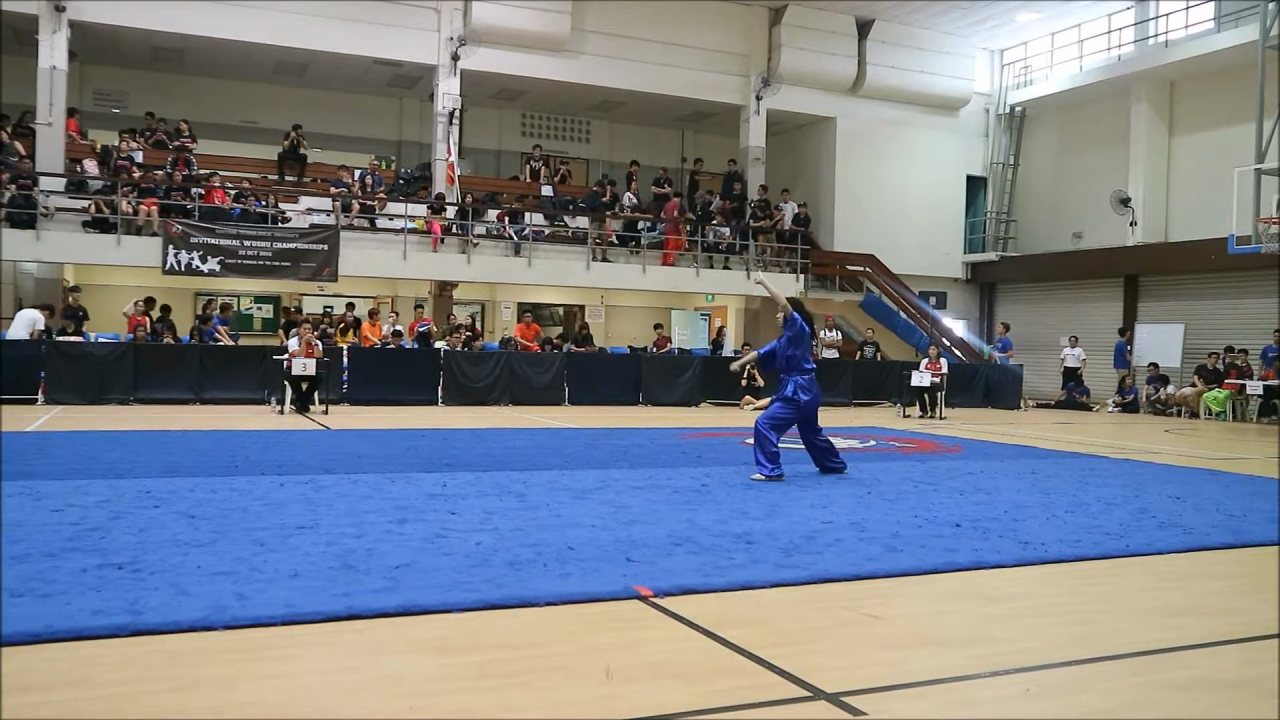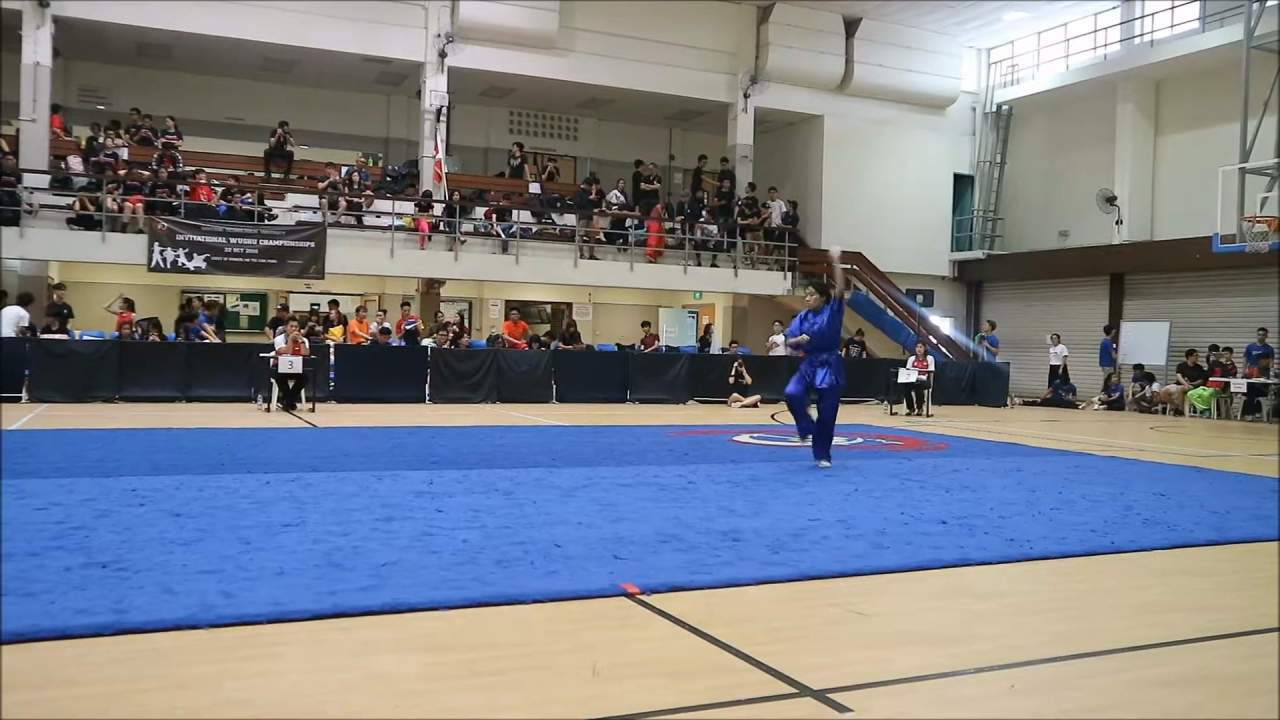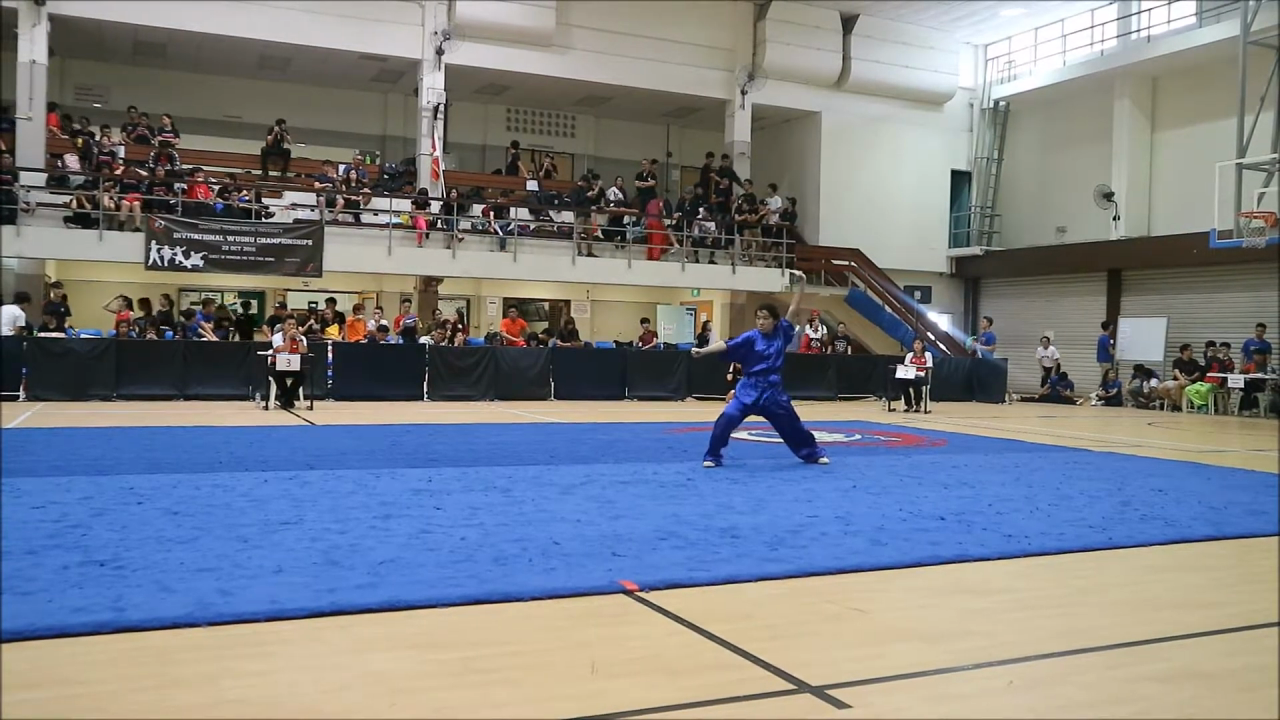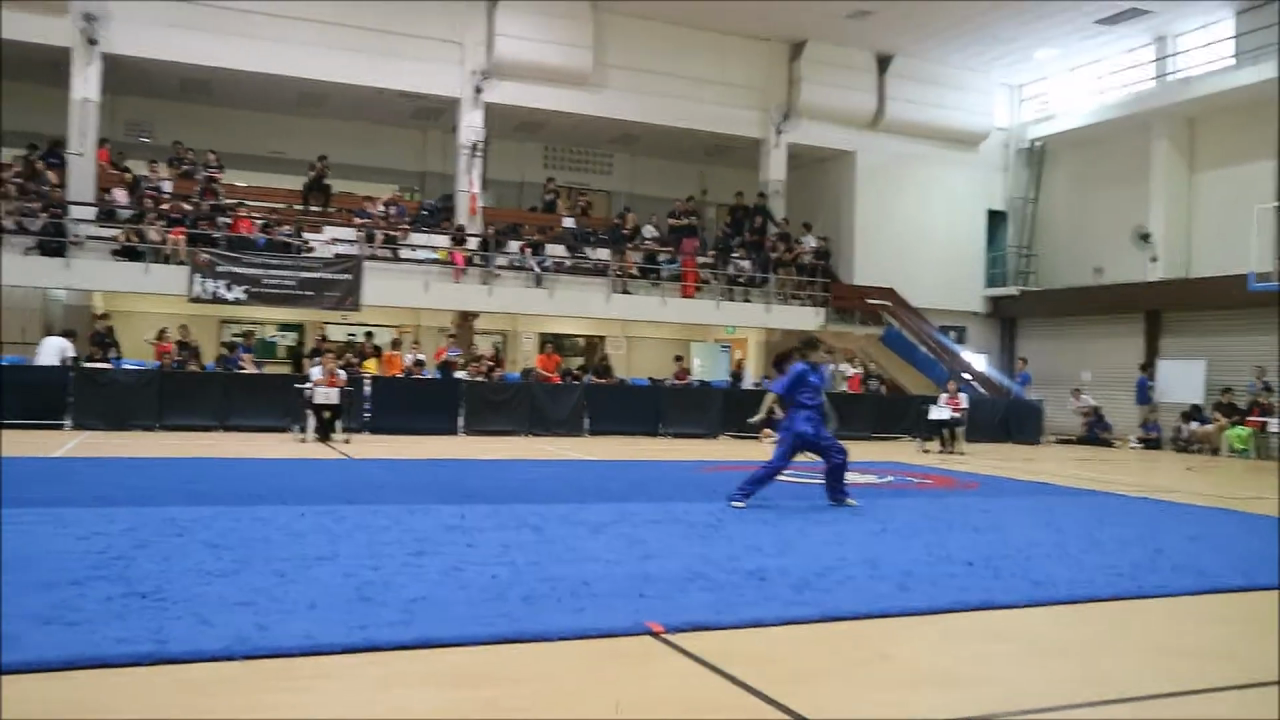
dt=1s
person 1, frame 1
left shoulder: (799, 331)
right shoulder: (785, 339)
left elbow: (786, 304)
right elbow: (762, 353)
left wrist: (763, 282)
right wrist: (740, 363)
left hip: (799, 391)
right hip: (804, 391)
left knee: (764, 424)
right knee: (811, 434)
left ankle: (771, 470)
right ankle: (836, 465)
person 1, frame 2
left shoulder: (832, 311)
right shoulder: (802, 319)
left elbow: (840, 288)
right elbow: (790, 342)
left wrist: (836, 262)
right wrist: (798, 339)
left hip: (829, 367)
right hip: (809, 366)
left knee: (826, 414)
right knee: (792, 395)
left ankle: (823, 455)
right ankle: (807, 428)
person 1, frame 3
left shoulder: (782, 333)
right shoulder: (750, 338)
left elbow: (794, 309)
right elbow: (727, 345)
left wrist: (801, 284)
right wrist: (703, 351)
left hip: (773, 390)
right hip: (749, 389)
left knee: (792, 425)
right knee: (728, 418)
left ankle: (814, 453)
right ankle: (712, 456)
person 1, frame 4
left shoulder: (815, 370)
right shoulder: (799, 370)
right elbow: (777, 390)
left wrist: (829, 415)
right wrist: (762, 413)
left hip: (814, 423)
right hip: (797, 423)
left knee: (838, 454)
right knee: (778, 462)
left ankle: (838, 496)
right ankle: (740, 495)
